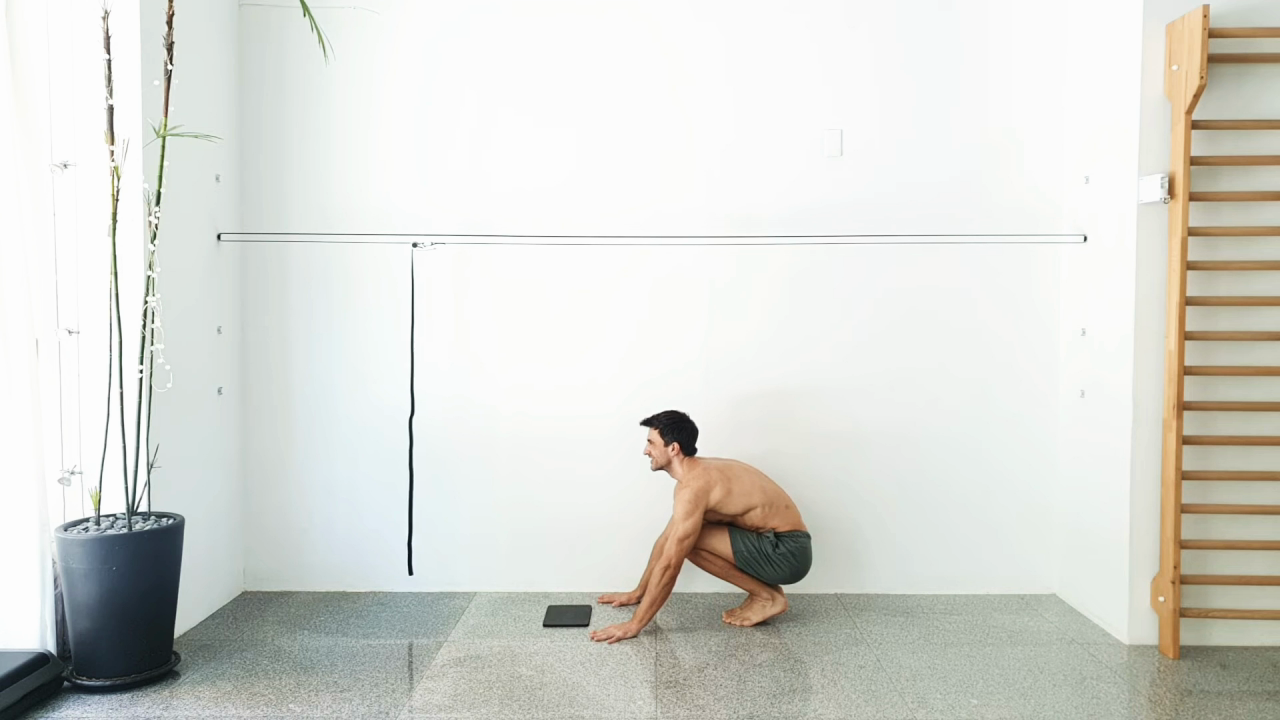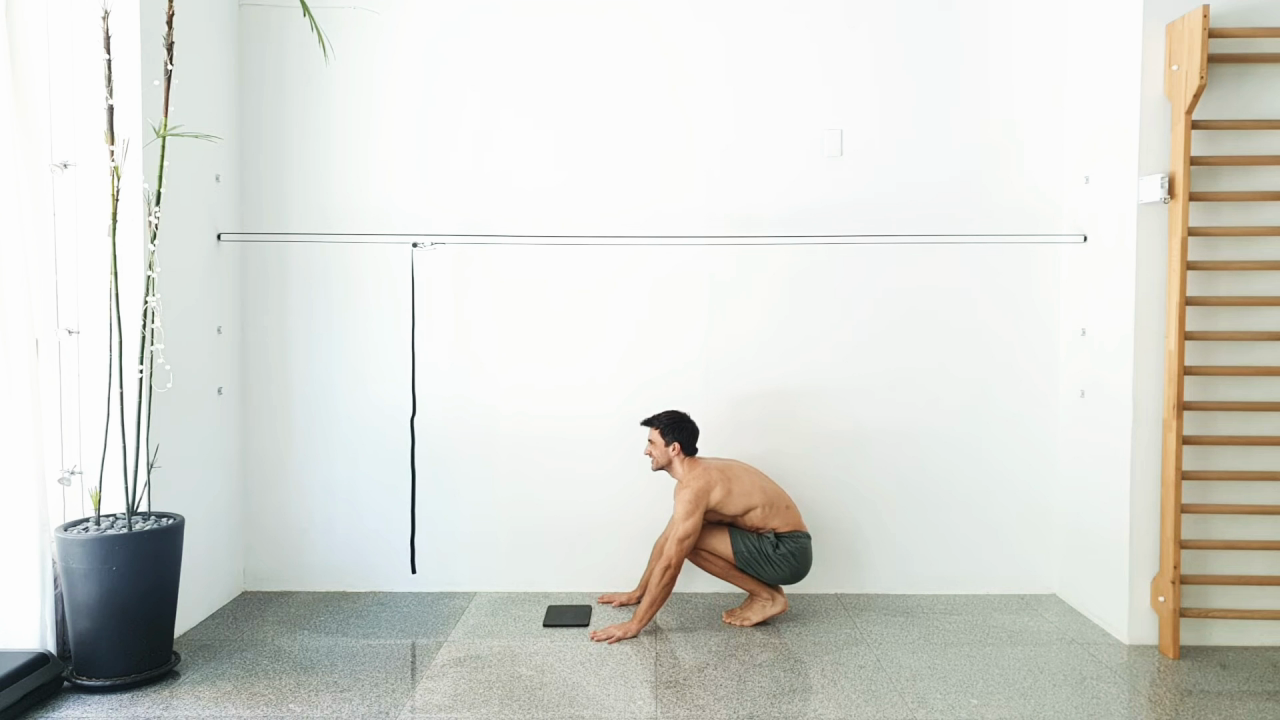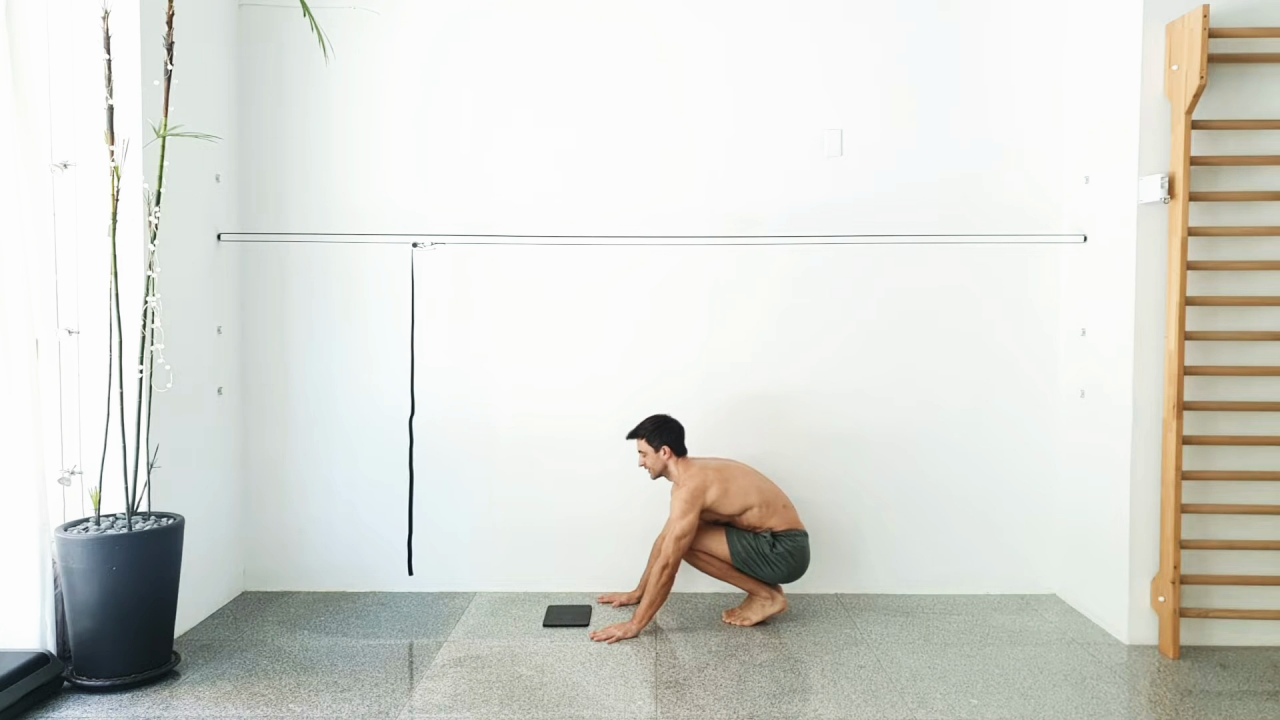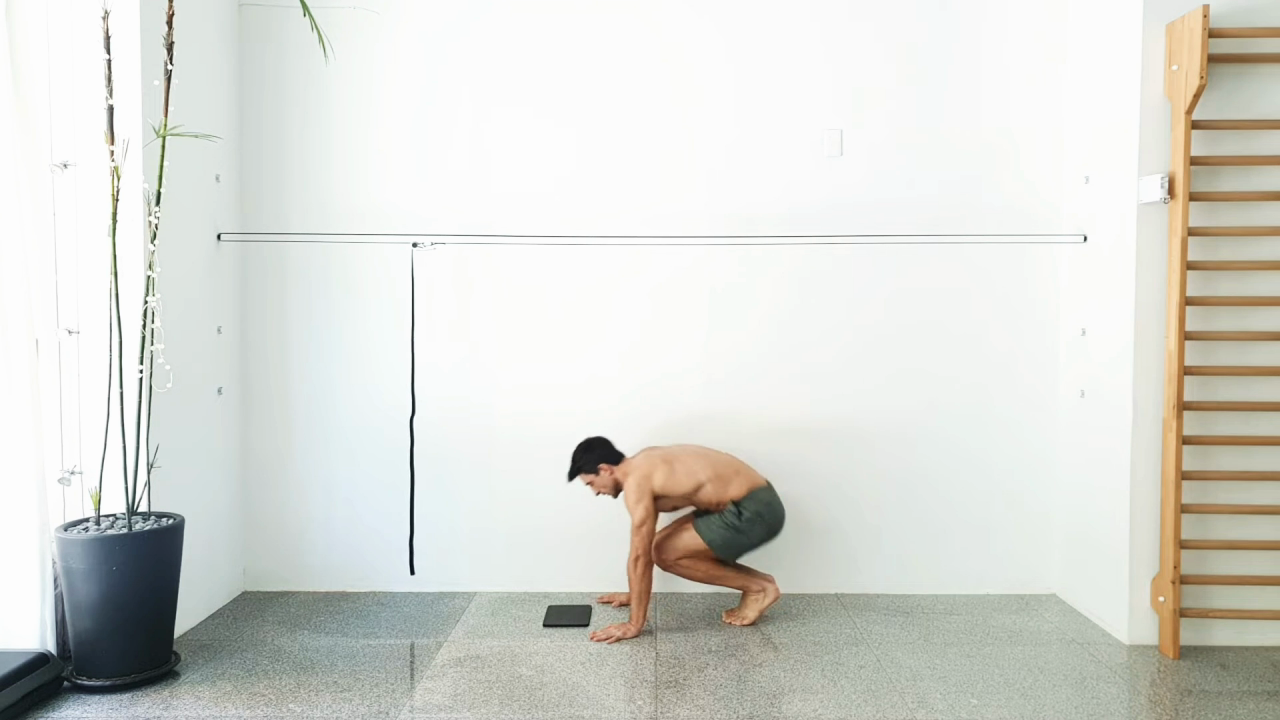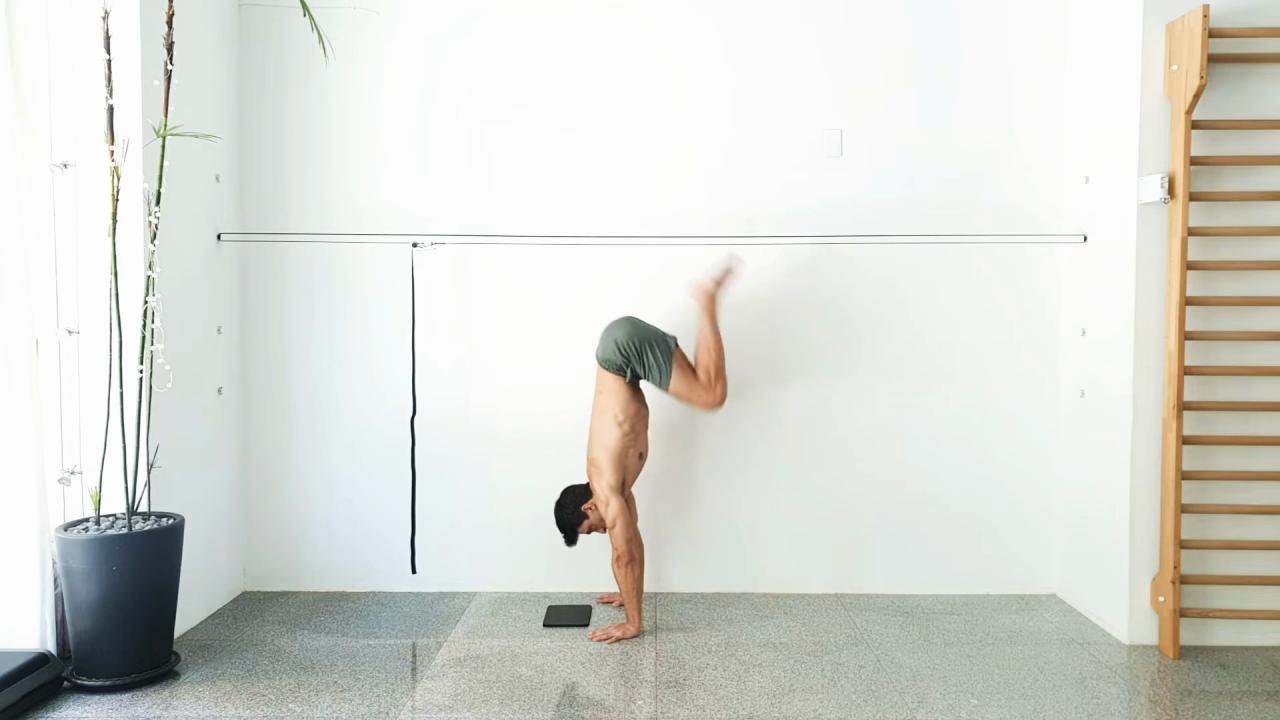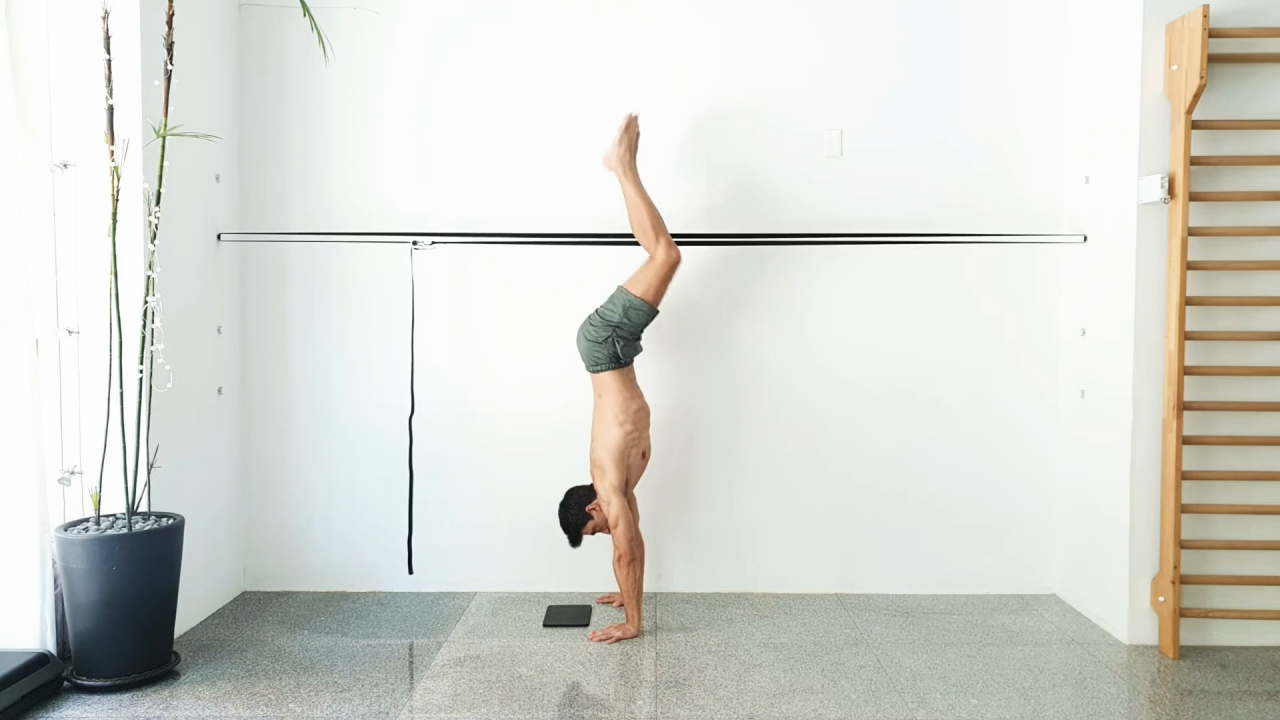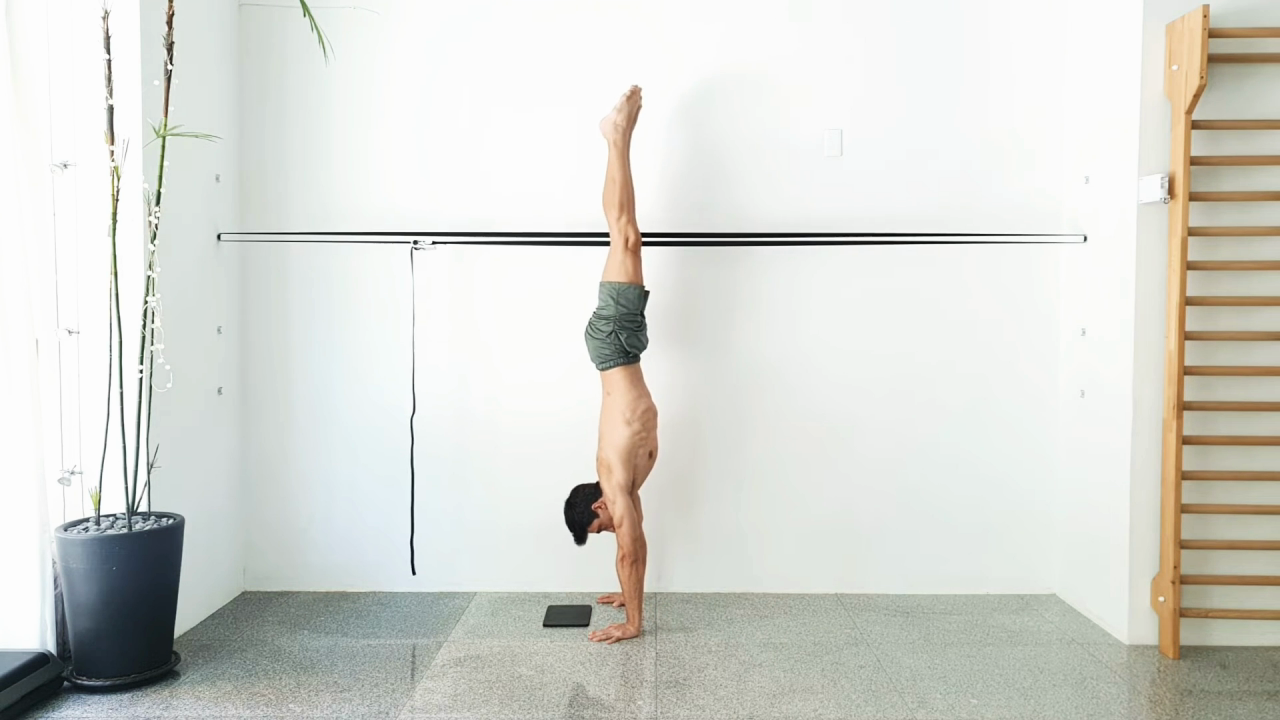
dt=0.7s
person 1, frame 1
left shoulder: (693, 486)
right shoulder: (700, 472)
left elbow: (669, 564)
right elbow: (666, 541)
left wrist: (635, 624)
right wrist: (638, 593)
left hip: (786, 552)
right hip: (779, 545)
left knee: (686, 542)
right knee: (682, 540)
left ankle: (767, 596)
right ankle: (764, 590)
person 1, frame 2
left shoulder: (694, 487)
right shoulder: (699, 473)
left elbow: (670, 564)
right elbow: (666, 541)
left wrist: (635, 624)
right wrist: (638, 593)
left hip: (786, 552)
right hip: (779, 545)
left knee: (688, 542)
right knee: (685, 538)
left ankle: (766, 597)
right ankle: (764, 589)
person 1, frame 3
left shoulder: (689, 487)
right shoulder: (692, 473)
left elbow: (667, 563)
right elbow: (665, 541)
left wrist: (635, 624)
right wrist: (638, 593)
left hip: (784, 551)
right hip: (775, 542)
left knee: (685, 542)
right knee: (680, 538)
left ankle: (766, 596)
right ankle: (763, 588)
person 1, frame 4
left shoulder: (636, 481)
right shoulder: (642, 464)
left elbow: (640, 556)
right elbow: (643, 543)
left wrist: (635, 624)
right wrist: (634, 594)
left hip: (754, 511)
right hip: (751, 504)
left knee: (666, 554)
right knee: (664, 543)
left ankle: (757, 587)
right ankle: (754, 582)
person 1, frame 5
left shoulder: (606, 492)
right shoulder: (608, 485)
left elbow: (624, 557)
right elbow: (630, 544)
left wrist: (633, 623)
right wrist: (628, 593)
left ankle: (705, 300)
person 1, frame 6
left shoulder: (610, 488)
left elbow: (626, 553)
left wrist: (633, 624)
right wrist: (628, 596)
right hip: (608, 346)
left ankle: (623, 166)
person 1, frame 7
left shoulder: (616, 486)
right shoulder: (617, 483)
left elbow: (629, 551)
left wrist: (632, 622)
right wrist: (630, 604)
left hip: (616, 343)
right hip: (617, 346)
left knee: (624, 238)
